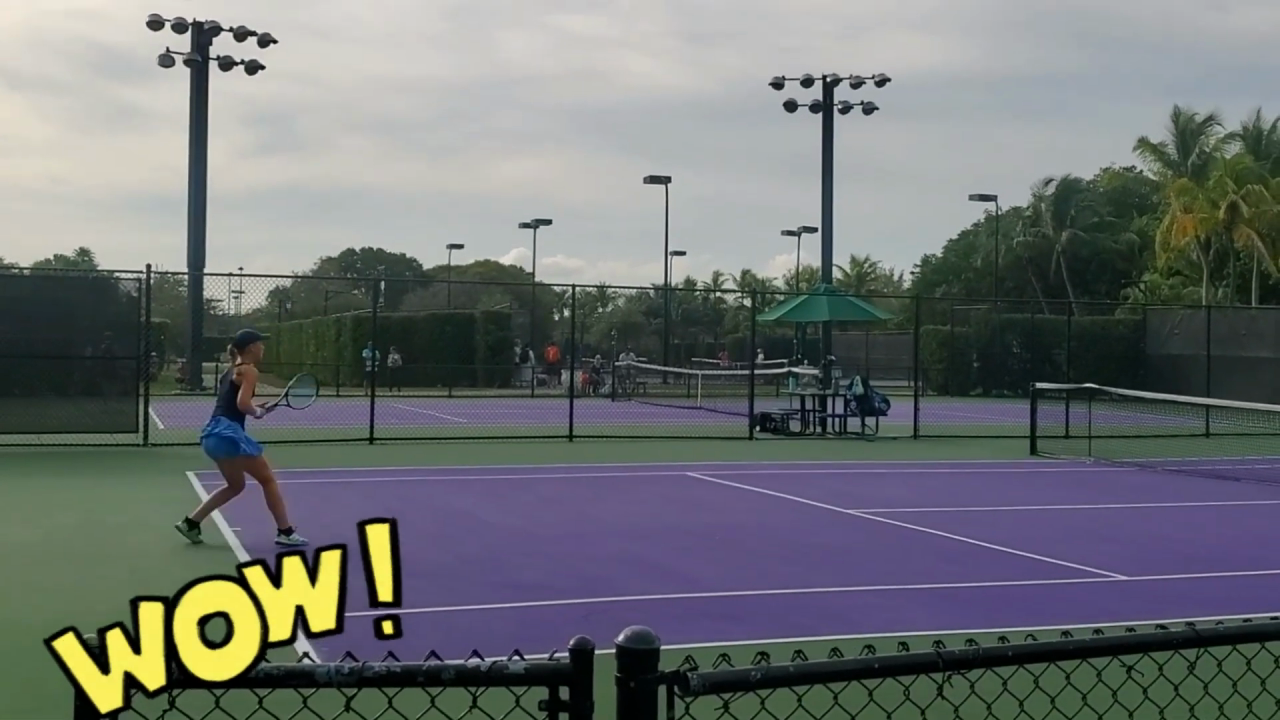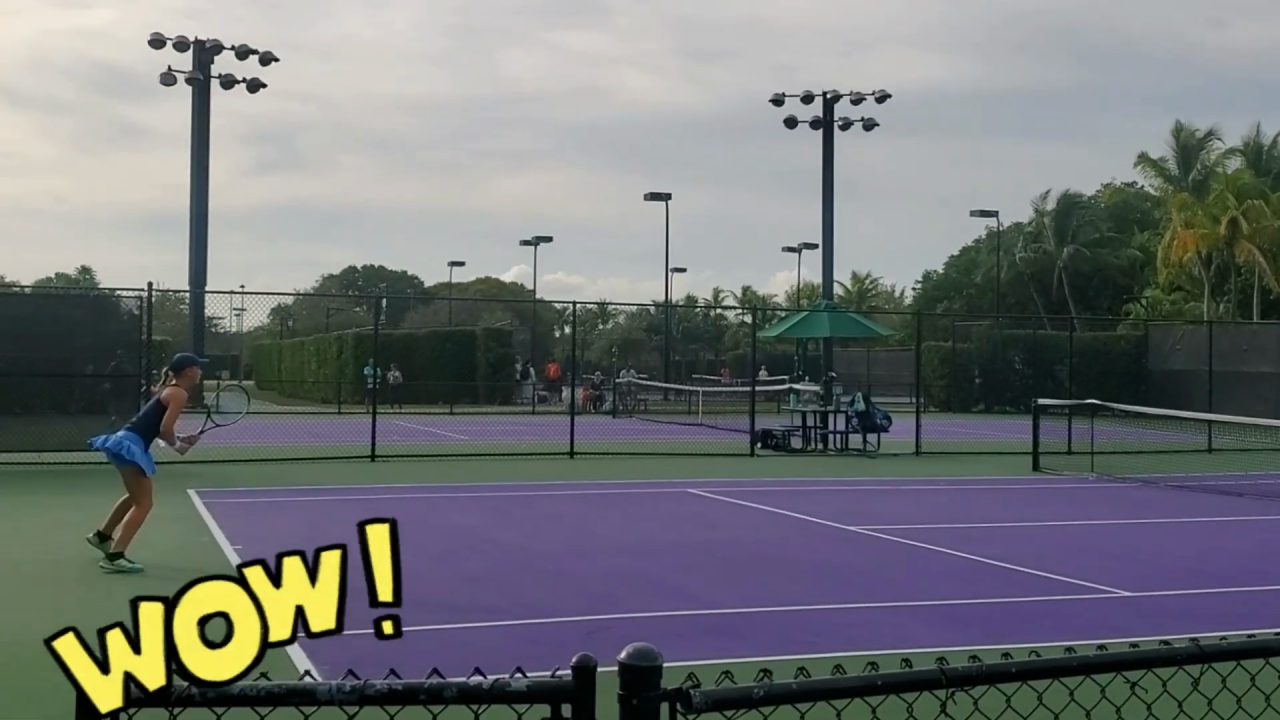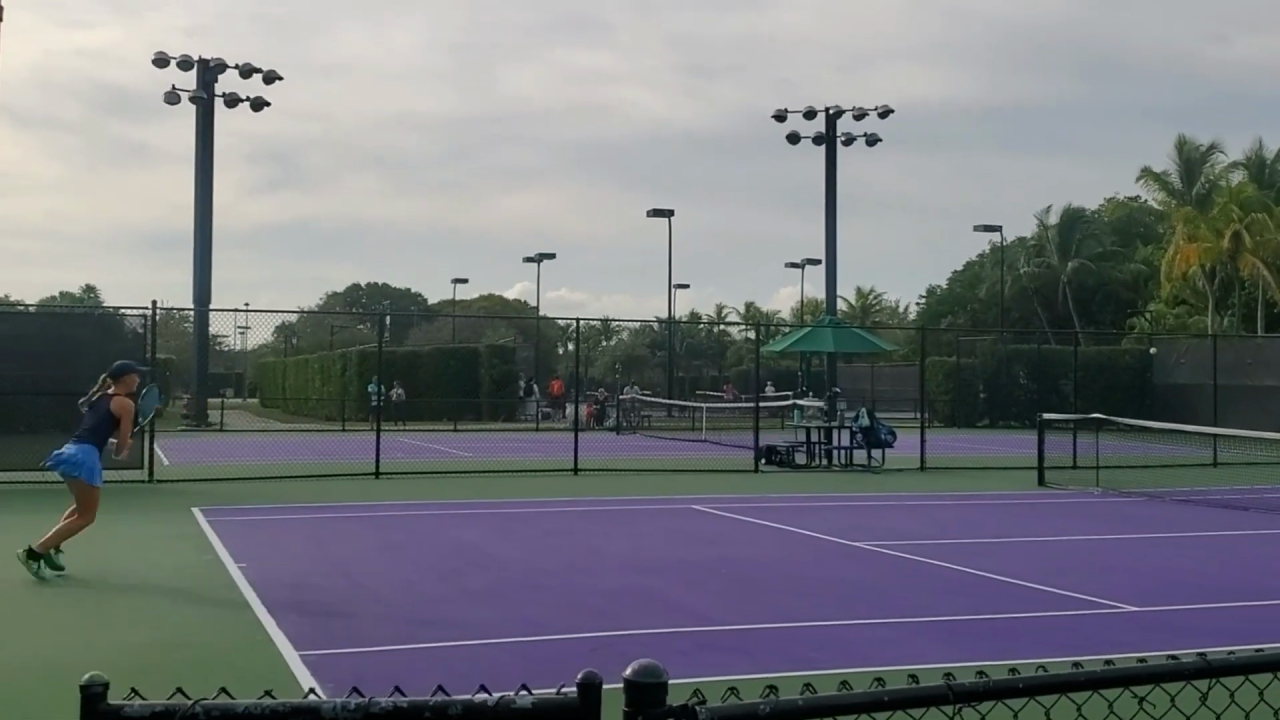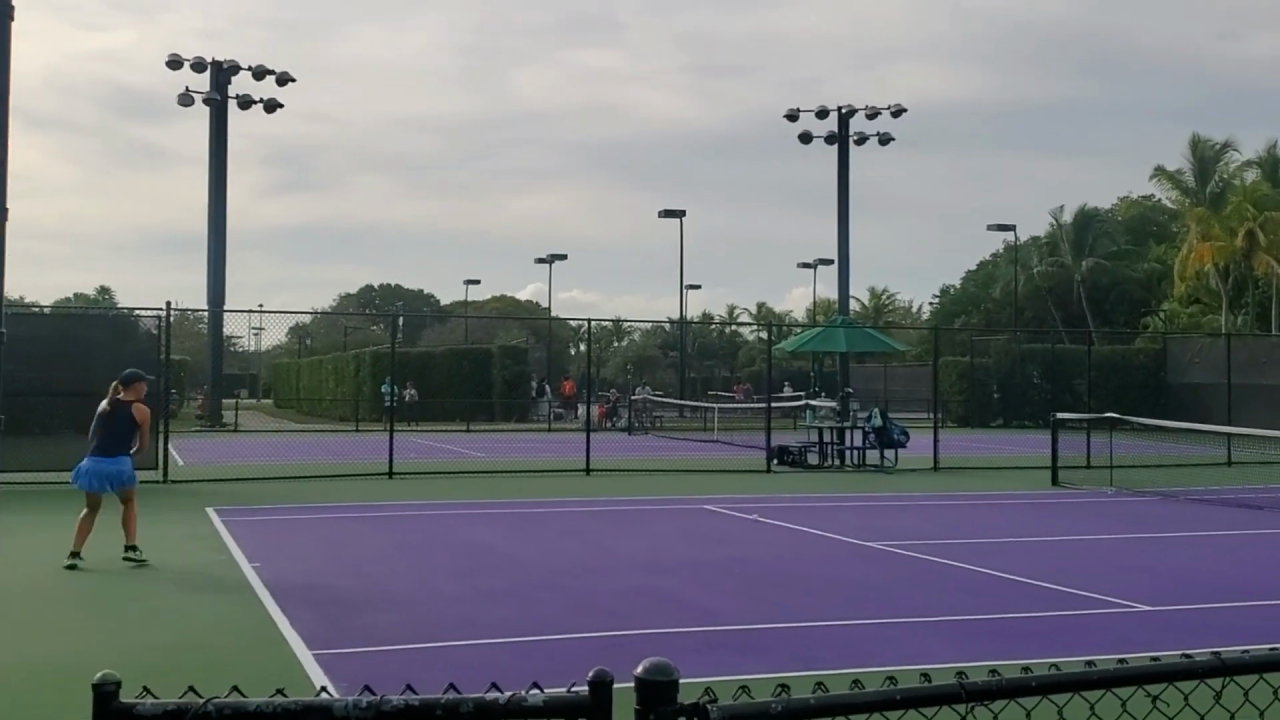
dt=0.4s
person 1, frame 1
left shoulder: (231, 371)
right shoulder: (248, 371)
right elbow: (242, 404)
left wrist: (254, 409)
right wrist: (257, 412)
left hip: (216, 436)
right hip: (229, 435)
left knee: (235, 485)
right knee: (268, 480)
left ankle: (191, 522)
right ankle: (285, 532)
person 1, frame 2
left shoulder: (167, 390)
right shoulder: (179, 394)
right elbow: (165, 430)
left wrist: (182, 439)
right wrist: (177, 444)
left hip: (125, 443)
right hip: (130, 445)
left knee: (136, 496)
right knee: (143, 503)
left ankle: (102, 536)
right ankle: (114, 556)
person 1, frame 3
left shoulder: (98, 397)
right shoulder: (126, 404)
right elbow: (123, 442)
left wrist: (112, 443)
right wrist: (119, 452)
left hip: (72, 451)
right hip: (85, 457)
left knee: (82, 508)
right knee: (85, 516)
left ankle: (53, 550)
right ankle: (34, 552)
person 1, frame 4
left shoulder: (105, 404)
right shoulder: (142, 411)
left elbow: (92, 437)
right elbow: (143, 446)
left hip: (93, 463)
right hip: (119, 465)
left knee: (91, 510)
right knee: (128, 502)
left ankle: (74, 555)
right ankle: (131, 548)
